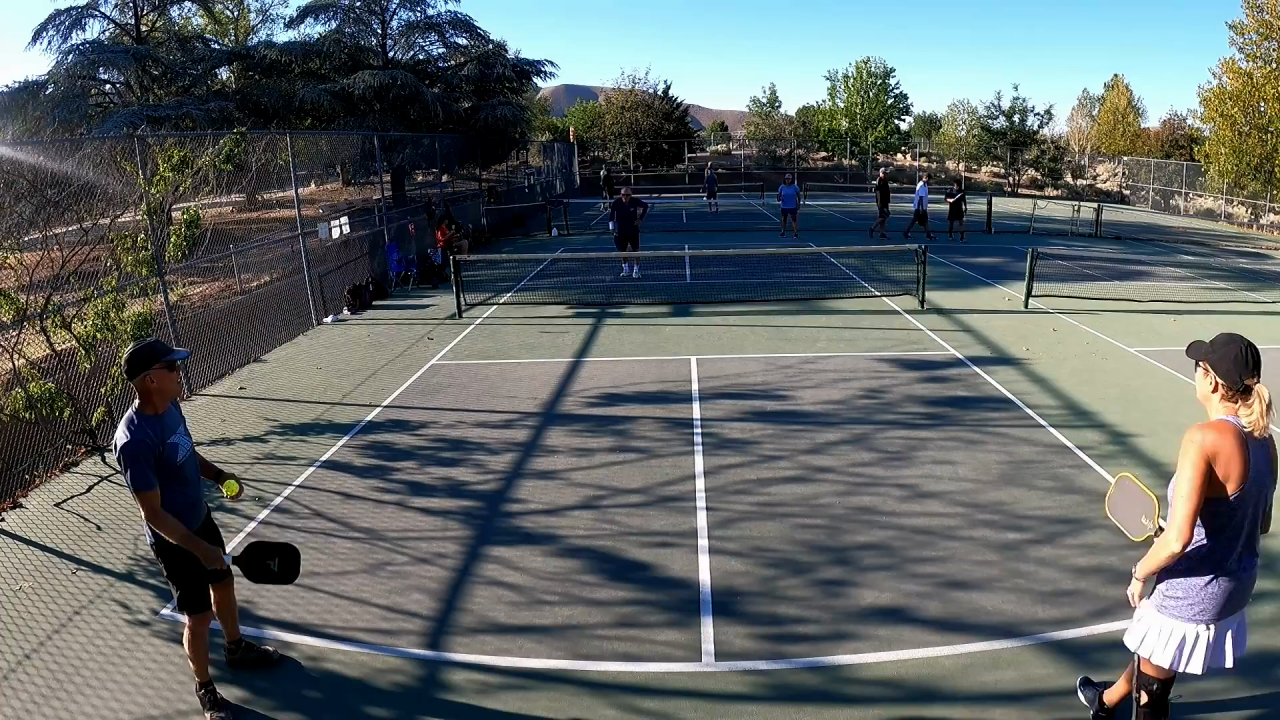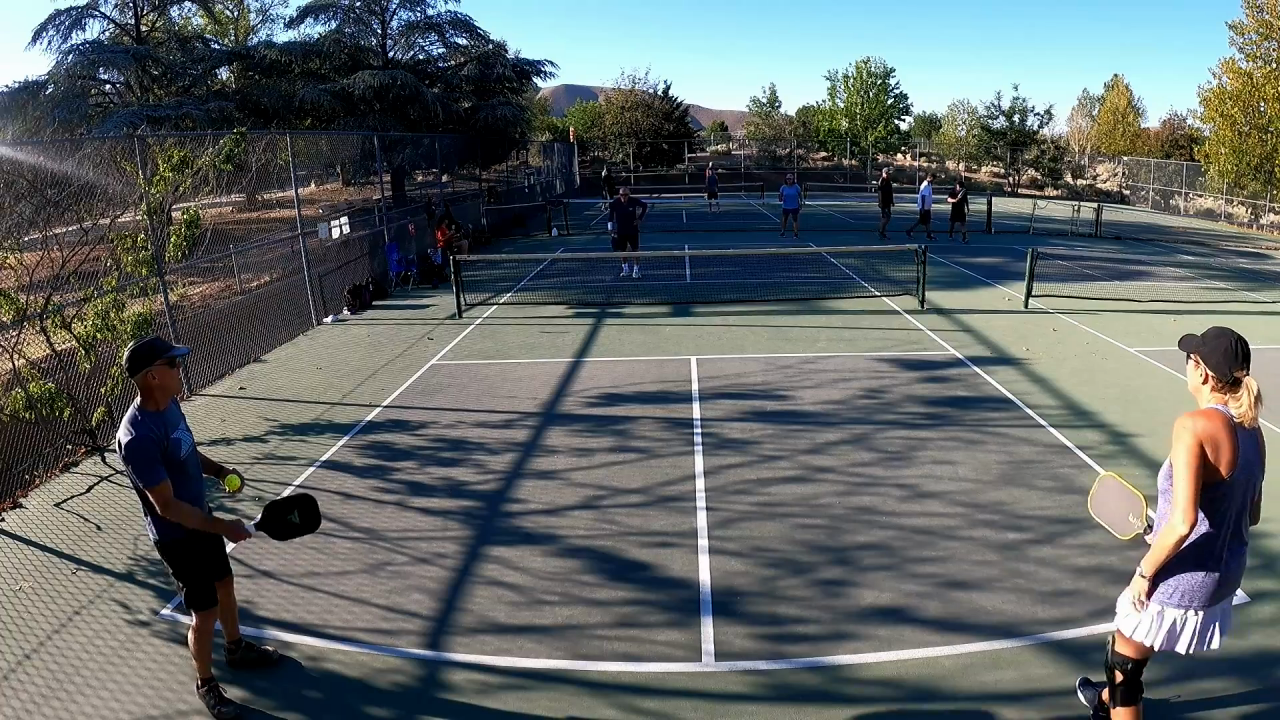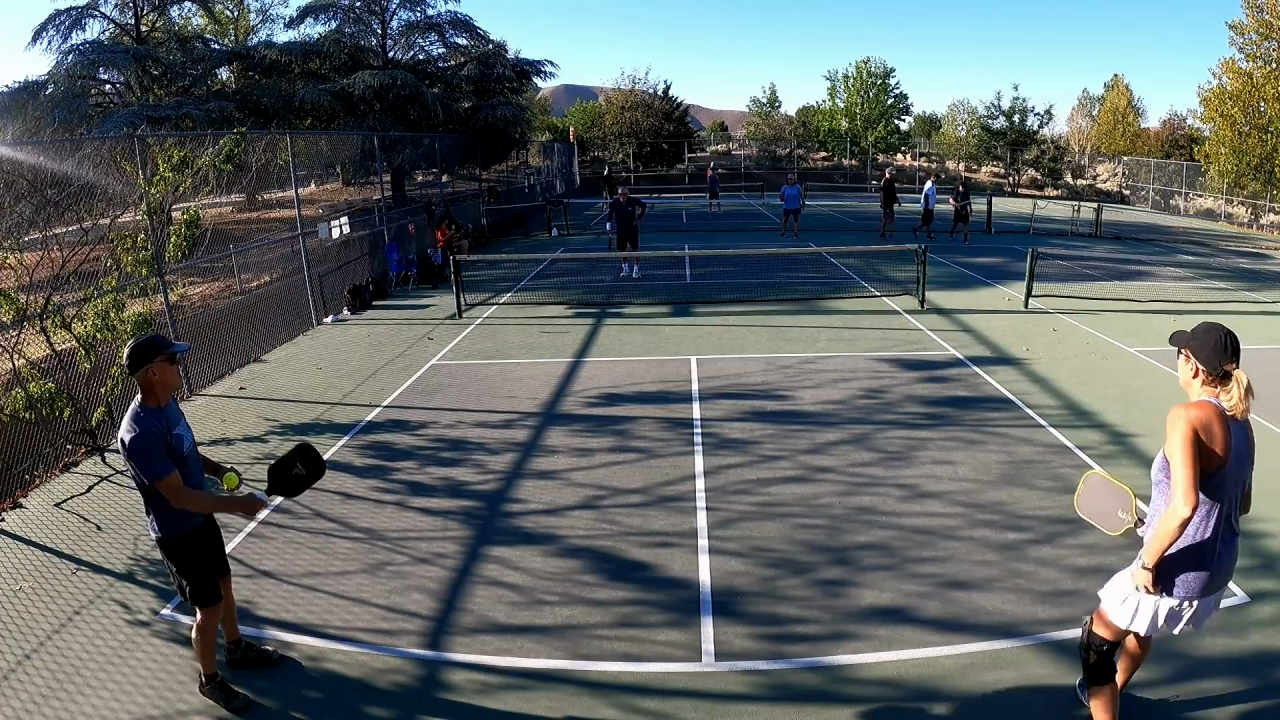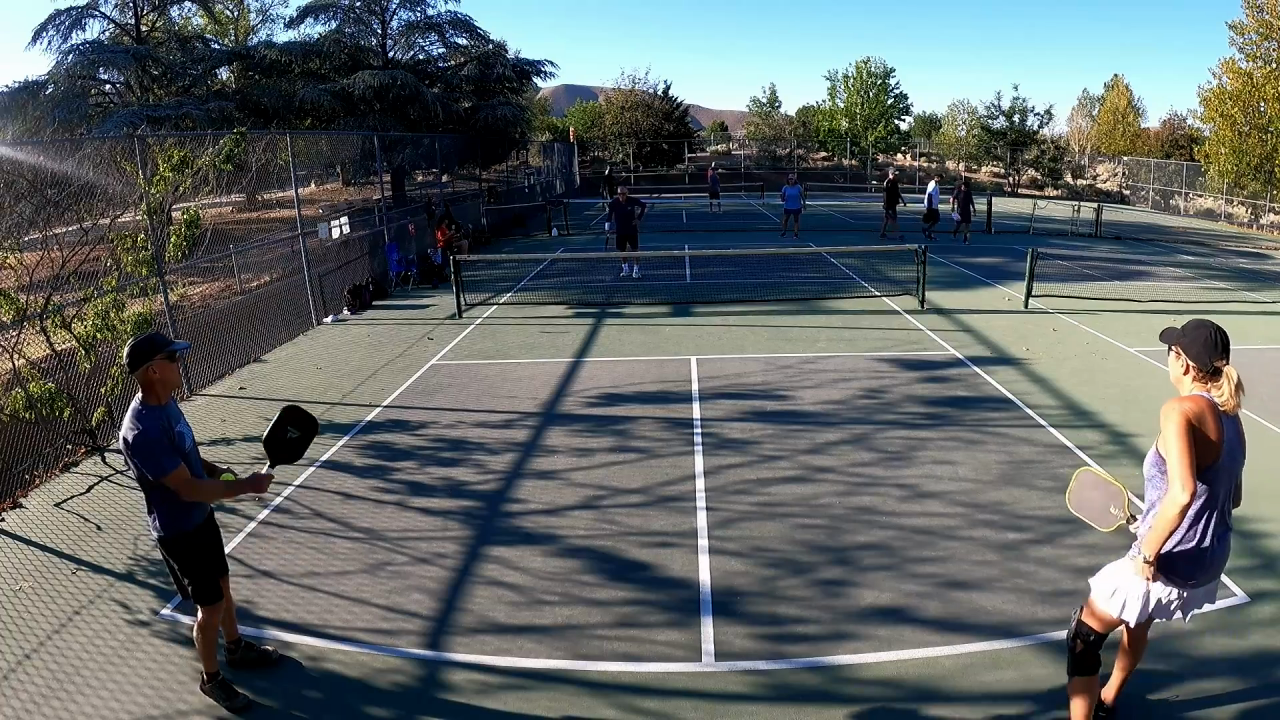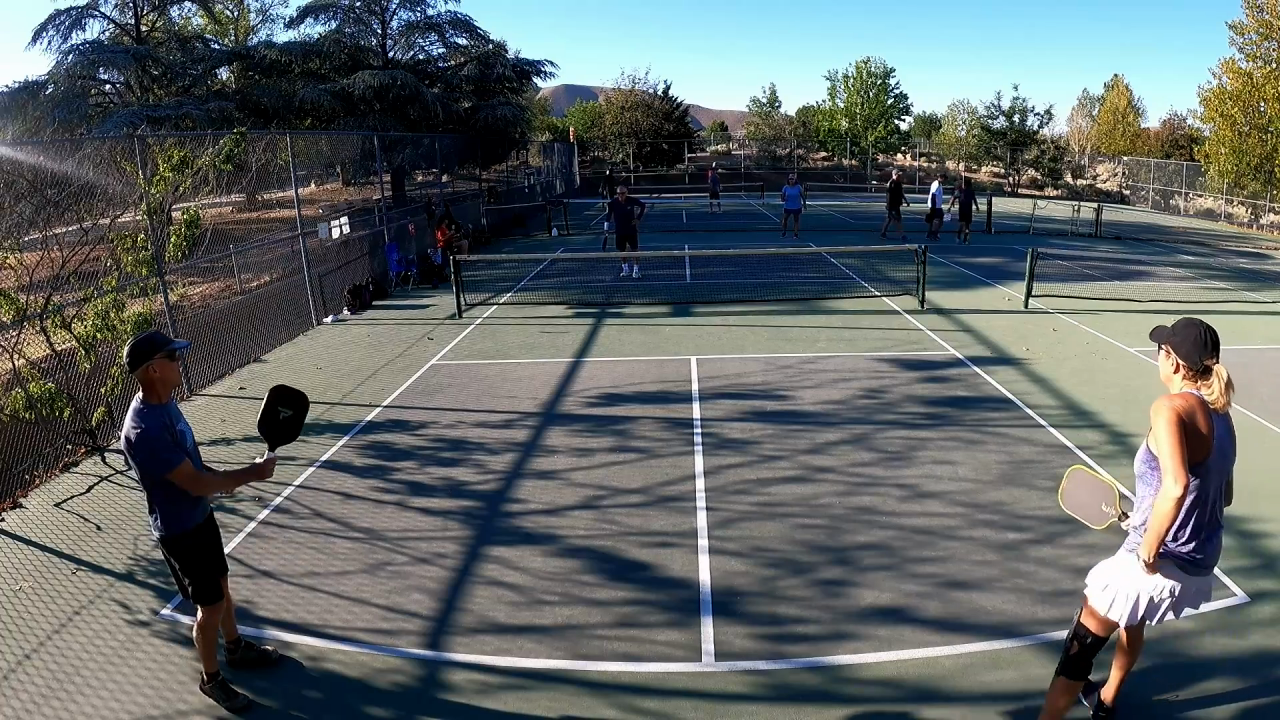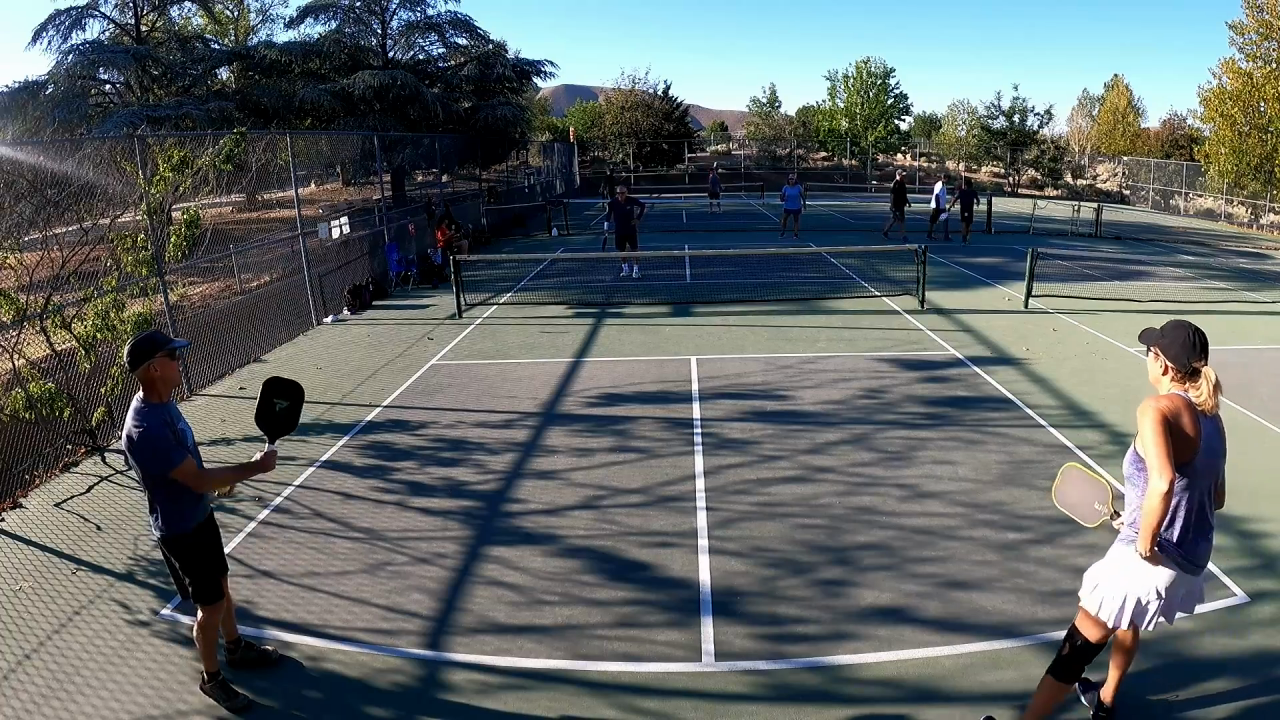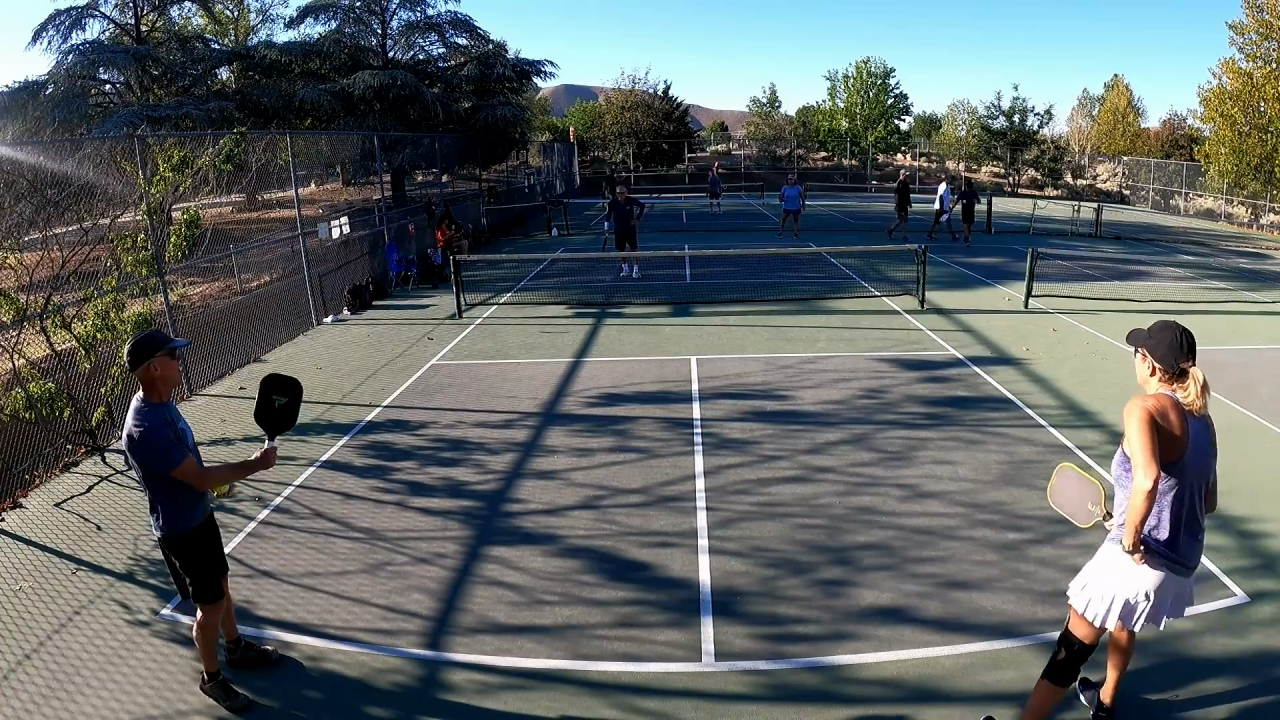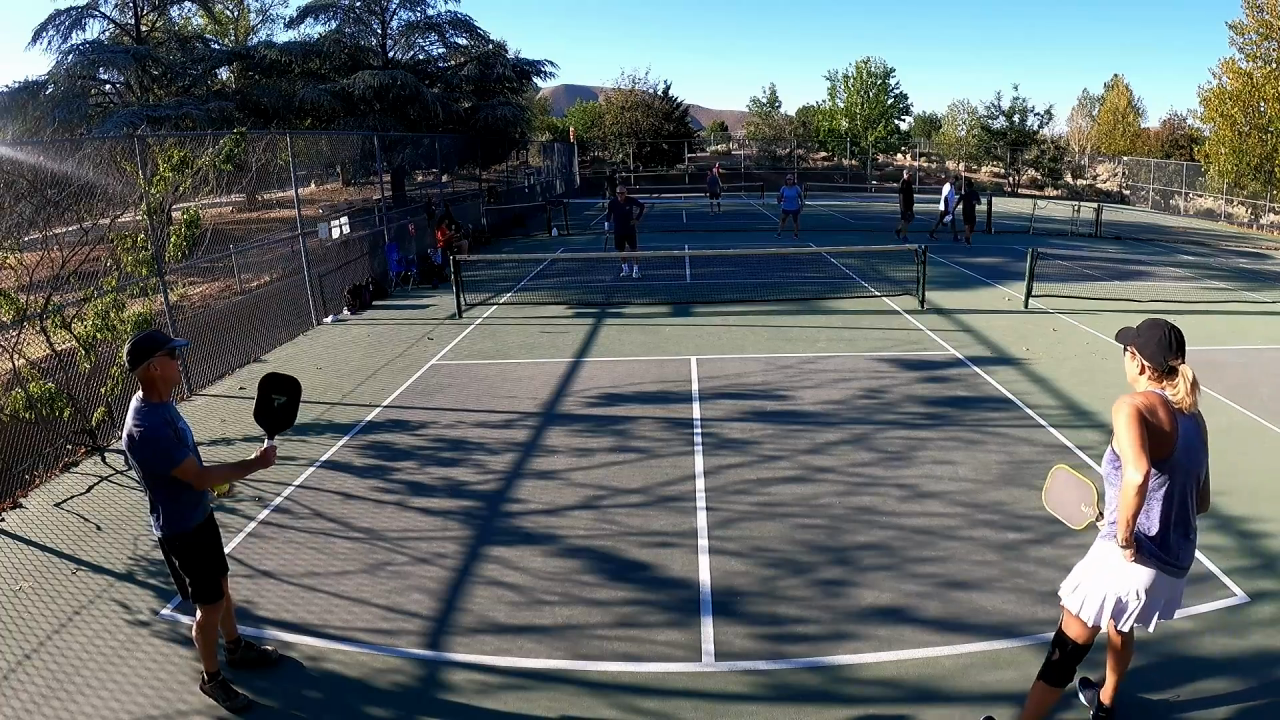
dt=0.1s
person 1, frame 1
left shoulder: (1204, 438)
right shoulder: (1263, 441)
left elbow: (1177, 540)
right elbow: (1261, 525)
left wrist: (1140, 573)
left hip: (1191, 593)
right hip: (1233, 588)
right knee: (1152, 660)
person 1, frame 2
left shoulder: (1195, 426)
right shoulder: (1251, 431)
left elbow: (1182, 524)
right elbow: (1250, 515)
left wrist: (1143, 573)
left hip: (1182, 580)
right hip: (1223, 575)
left knee: (1122, 665)
right knee: (1142, 648)
person 1, frame 3
left shoulder: (1187, 417)
right shoulder: (1239, 423)
left elbow: (1183, 506)
right elbow: (1241, 504)
left wrist: (1145, 563)
left hip: (1176, 571)
right hip: (1215, 567)
left knee: (1096, 643)
right knee: (1141, 629)
person 1, frame 4
left shoulder: (1181, 411)
right shoulder: (1230, 418)
left elbow: (1182, 494)
left wrist: (1146, 554)
left hip: (1172, 564)
right hip: (1208, 560)
left knee: (1084, 634)
right knee: (1136, 624)
person 1, frame 5
left shoulder: (1171, 409)
right shoulder: (1220, 415)
left elbow: (1176, 486)
left wrist: (1149, 549)
left hip: (1161, 562)
right hip: (1197, 560)
left knee: (1081, 644)
right knee: (1130, 625)
person 1, frame 6
left shoulder: (1157, 410)
right shoulder: (1211, 417)
left elbow: (1162, 483)
right elbow: (1215, 498)
left wrist: (1145, 546)
left hip: (1151, 562)
right hip: (1190, 560)
left knee: (1077, 648)
right knee: (1127, 624)
person 1, frame 7
left shoulder: (1144, 408)
right shoulder: (1201, 419)
left elbow: (1146, 479)
right elbow: (1207, 502)
left wrist: (1130, 541)
left hip: (1136, 561)
right hip: (1180, 562)
left knee: (1070, 651)
right knee: (1123, 625)
person 1, frame 8
left shoulder: (1133, 405)
right shoulder: (1193, 417)
left elbow: (1137, 474)
right elbow: (1200, 501)
left wrist: (1123, 536)
left hip: (1127, 560)
right hip: (1173, 562)
left knee: (1065, 650)
right knee: (1119, 626)
person 2, frame 1
left shoulder: (170, 407)
right shoulder: (134, 441)
right elbow: (154, 515)
left wrist: (218, 474)
right wrist: (200, 549)
left hip: (199, 517)
right hip: (174, 539)
left knee: (224, 587)
right knee: (199, 616)
left ankle: (237, 649)
right ankle: (205, 689)
person 2, frame 2
left shoulder: (169, 405)
right shoulder: (138, 437)
right elbow: (168, 507)
left wrist: (219, 470)
right wrist: (222, 528)
left hip: (201, 517)
right hip: (179, 535)
left knee: (224, 586)
right knee: (205, 613)
left ankle: (236, 648)
right ankle: (207, 686)
person 2, frame 3
left shoulder: (168, 403)
right shoulder: (141, 434)
right elbow: (179, 497)
left wrist: (218, 469)
right wrist: (236, 504)
left hip: (201, 518)
right hip: (178, 533)
left knee: (223, 586)
right knee: (210, 608)
left ankle: (237, 648)
right ankle: (210, 680)
person 2, frame 4
left shoulder: (166, 402)
right shoulder: (143, 431)
right elbow: (187, 489)
left wrist: (216, 470)
right wrist: (244, 486)
left hip: (201, 516)
right hip: (179, 531)
left knee: (222, 585)
right knee: (212, 607)
left ankle: (237, 648)
right ankle: (211, 678)
person 2, frame 5
left shoulder: (164, 402)
right shoulder: (144, 429)
right elbow: (194, 484)
left wrist: (218, 475)
right wrist: (251, 473)
left hip: (200, 516)
right hip: (180, 530)
left knee: (221, 585)
right knee: (211, 606)
left ankle: (236, 648)
right ankle: (211, 678)
person 2, frame 6
left shoulder: (162, 401)
right shoulder: (146, 428)
right elbow: (198, 481)
left wrist: (219, 474)
right wrist: (252, 467)
left hip: (200, 515)
right hip: (180, 530)
left knee: (221, 585)
right knee: (212, 606)
left ankle: (236, 648)
right ankle: (211, 678)
person 2, frame 7
left shoulder: (161, 402)
right shoulder: (147, 427)
right elbow: (198, 479)
left wrist: (217, 476)
right wrist: (253, 465)
left hip: (199, 515)
right hip: (180, 530)
left knee: (221, 585)
right knee: (210, 605)
left ankle: (236, 648)
right ankle: (211, 677)
person 2, frame 8
left shoulder: (160, 402)
right shoulder: (147, 427)
right elbow: (199, 478)
left wrist: (218, 476)
right wrist: (253, 464)
left hip: (199, 515)
right hip: (181, 530)
left knee: (221, 586)
right knee: (210, 605)
left ankle: (236, 648)
right ankle: (211, 678)
